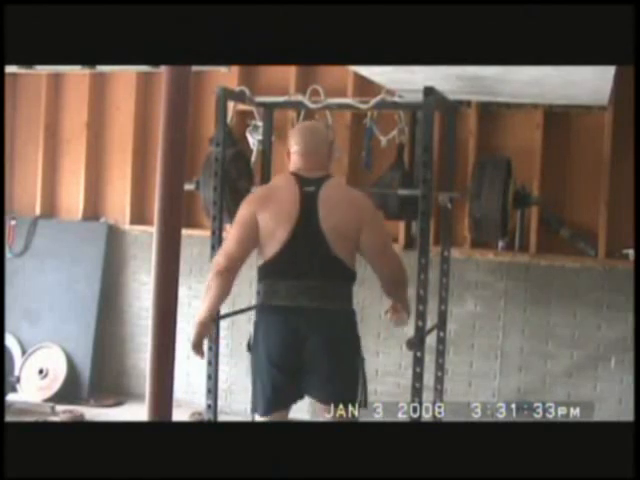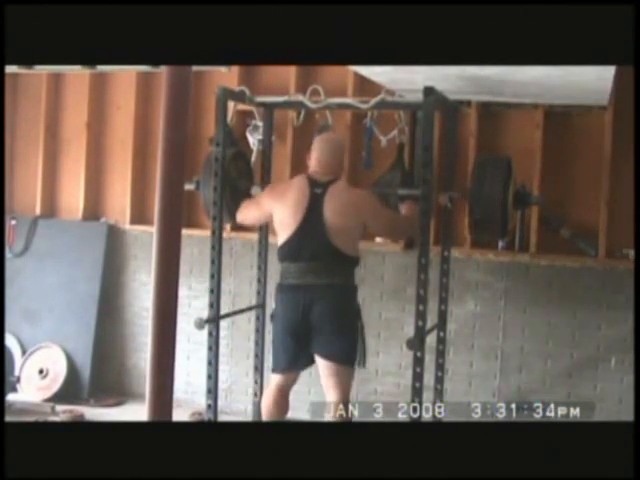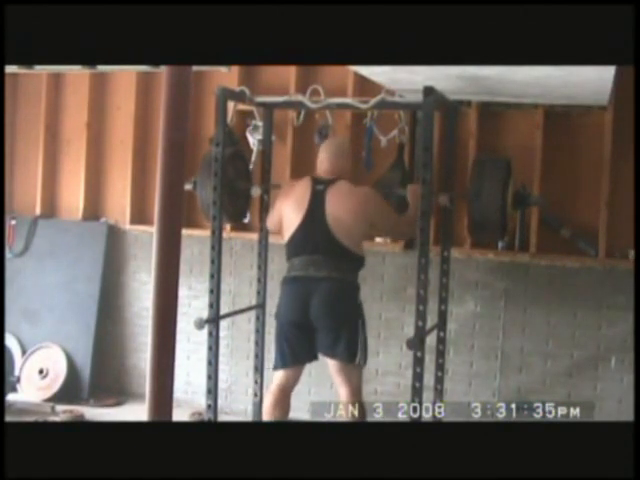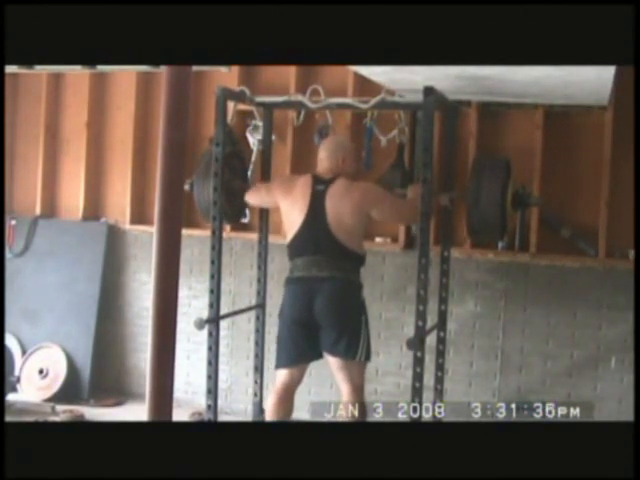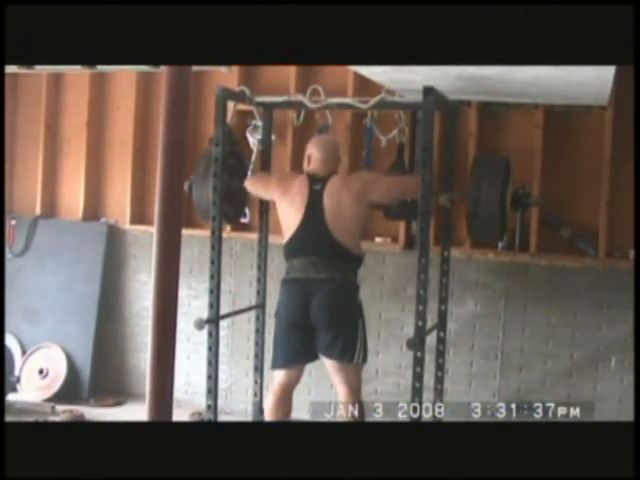
dt=1s
person 1, frame 1
left shoulder: (263, 199)
right shoulder: (355, 203)
left elbow: (224, 268)
right elbow: (392, 271)
left wrist: (205, 318)
right wrist: (400, 301)
left hip: (275, 324)
right hip: (332, 325)
left knee: (270, 416)
person 1, frame 2
left shoulder: (283, 193)
right shoulder: (356, 200)
left elbow: (243, 214)
right elbow: (401, 229)
left wrist: (266, 208)
right wrist: (410, 212)
left hip: (291, 297)
right hip: (335, 301)
left knee: (279, 383)
right knee: (337, 395)
person 1, frame 3
left shoulder: (291, 192)
right shoulder: (362, 198)
left elbow: (272, 226)
right elbow: (403, 231)
right wrist: (414, 203)
left hip: (294, 293)
right hip: (337, 295)
left knee: (282, 382)
right knee: (349, 389)
person 1, frame 4
left shoulder: (289, 188)
right shoulder: (361, 194)
left elbow: (251, 195)
right elbow: (412, 214)
right wrist: (417, 197)
left hip: (297, 292)
right hip: (341, 294)
left knee: (284, 381)
right knee: (350, 386)
person 1, frame 5
left shoulder: (286, 186)
right shoulder: (358, 187)
left elbow: (252, 181)
right elbow: (414, 185)
right wrist: (425, 189)
left hip: (293, 293)
right hip: (336, 295)
left knee: (282, 381)
right knee: (348, 387)
